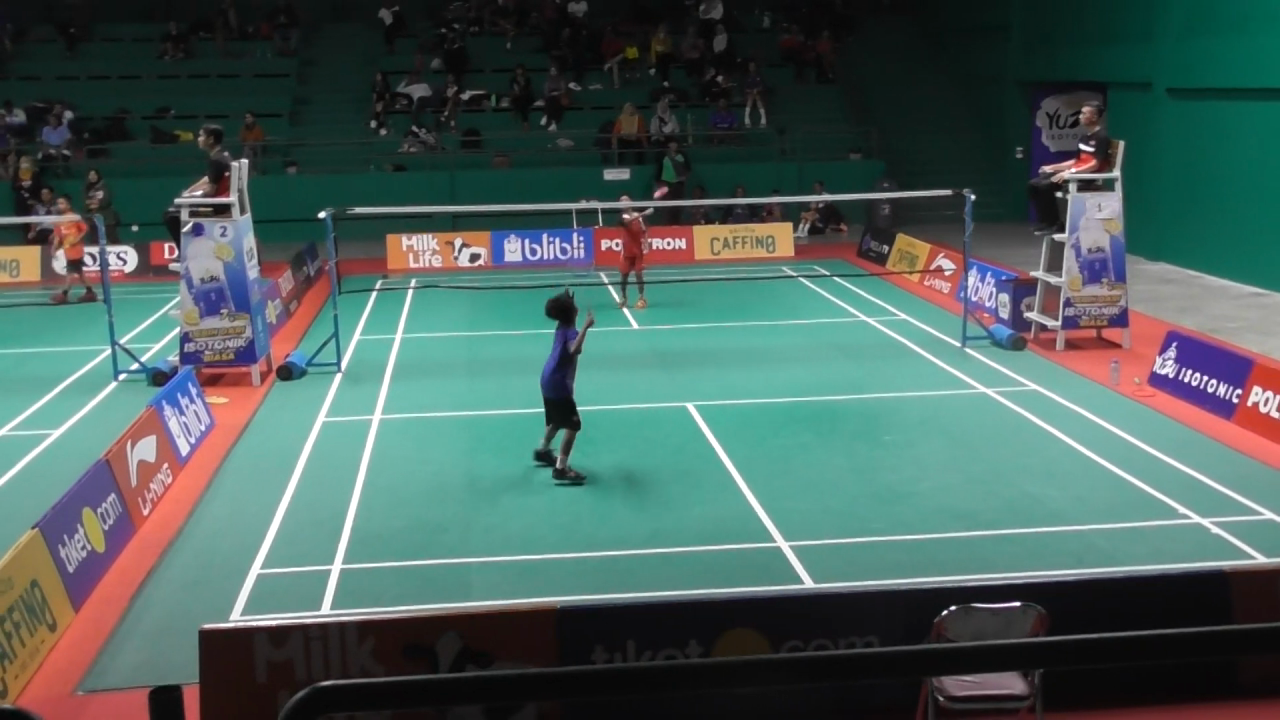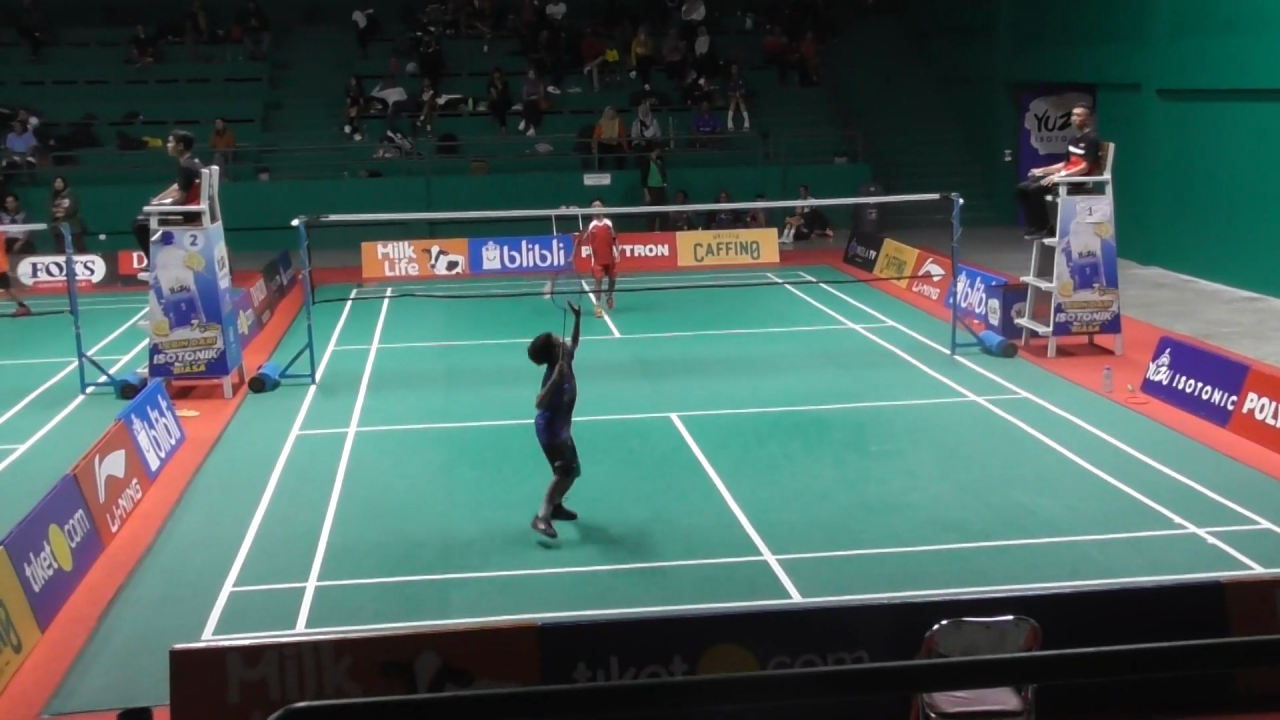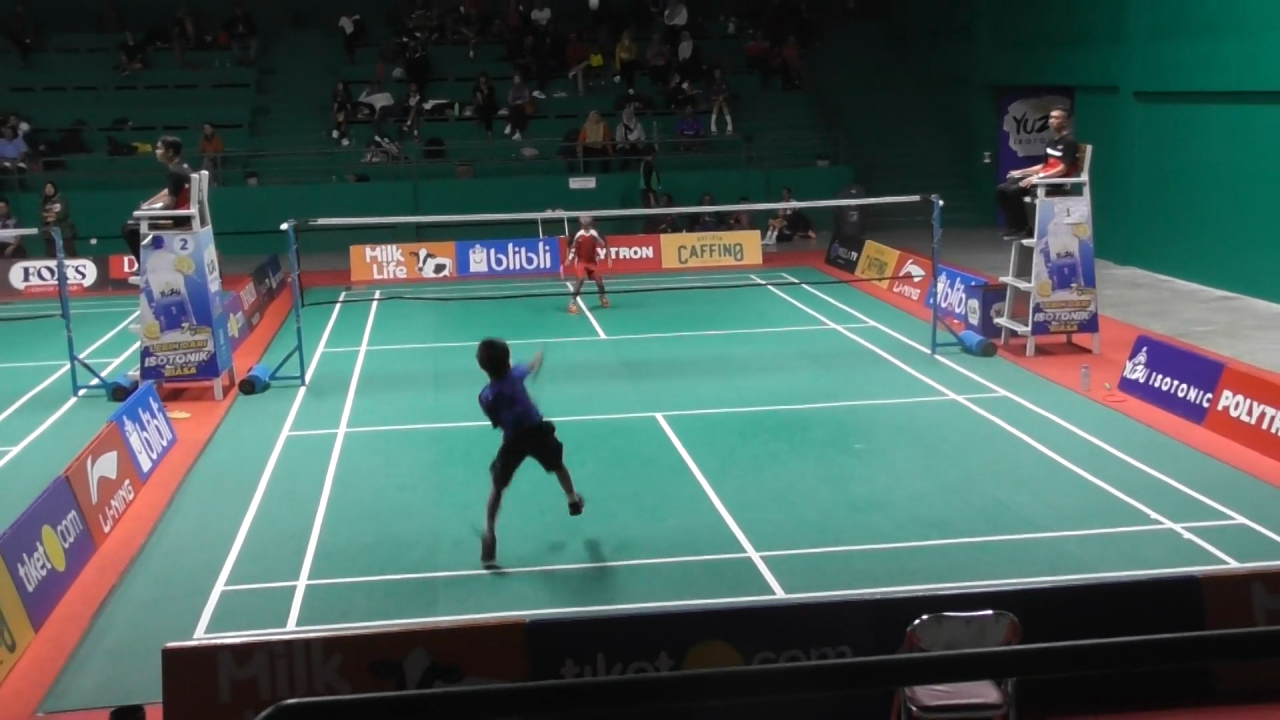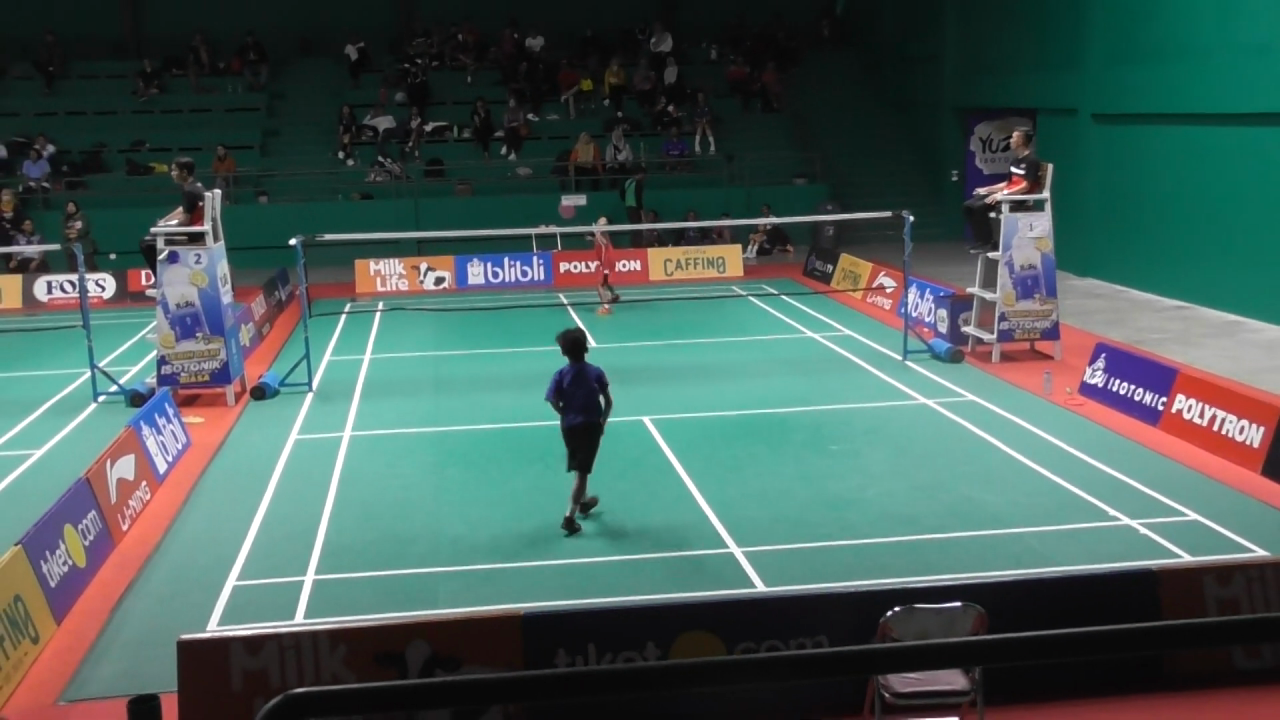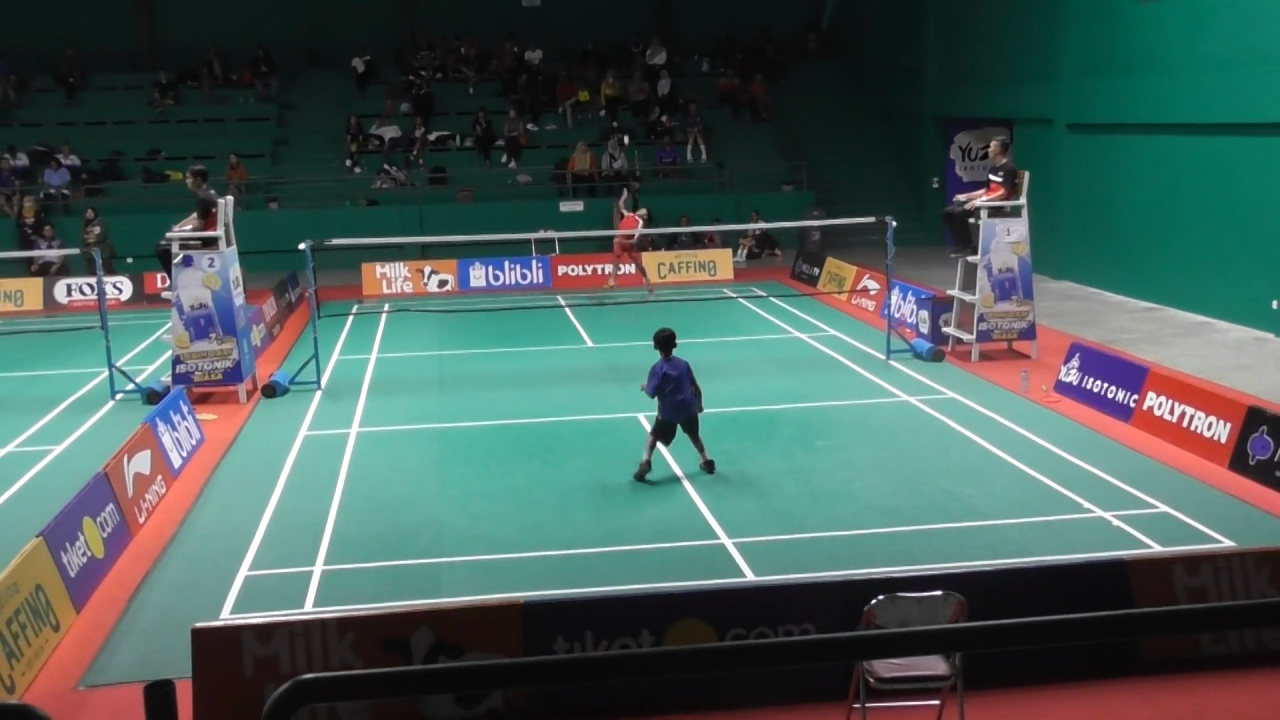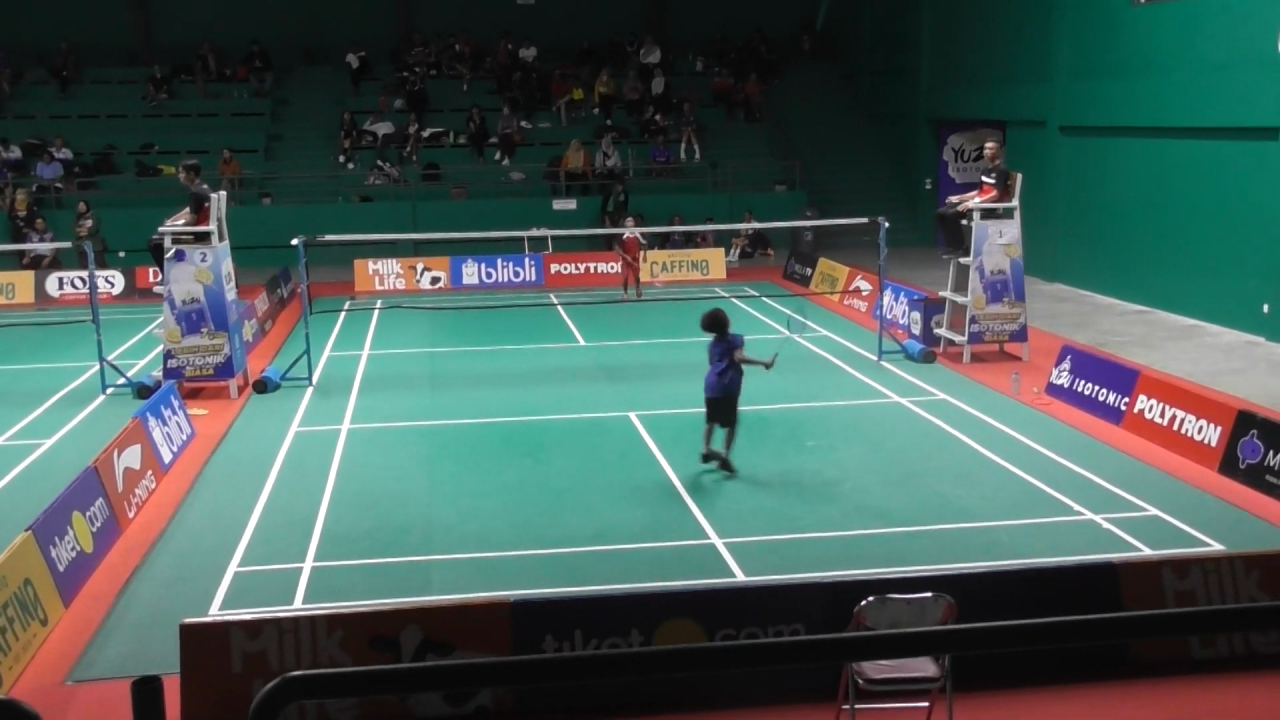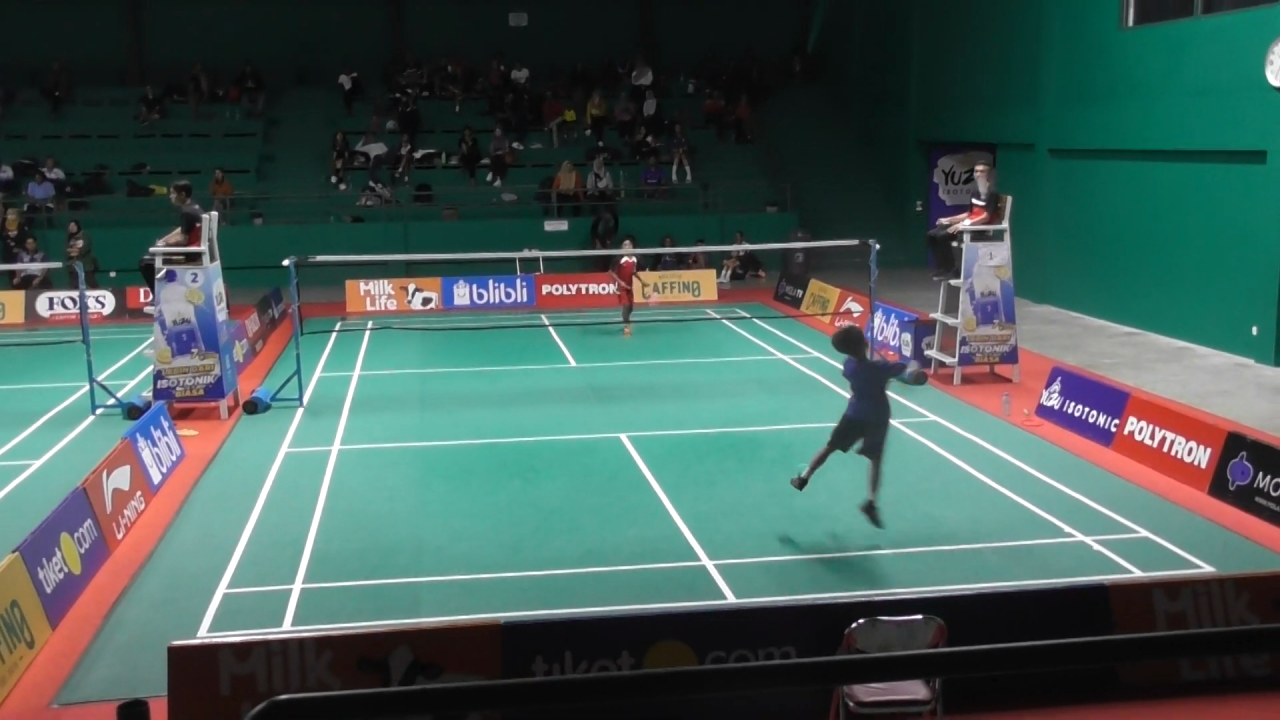
dt=0.7s
person 1, frame 1
left shoulder: (562, 328)
right shoulder: (570, 332)
right elbow: (574, 350)
left wrist: (554, 309)
right wrist: (585, 327)
left hip: (549, 382)
right hip: (559, 385)
left knee: (557, 420)
right knee: (572, 425)
left ankle: (543, 451)
right ankle: (561, 468)
person 1, frame 2
left shoulder: (566, 358)
right shoulder: (552, 375)
left elbow: (573, 342)
right elbow: (539, 404)
left wrist: (577, 319)
right wrist: (555, 380)
left hip: (562, 430)
right hip: (551, 431)
left knee: (571, 472)
right knee: (563, 473)
left ankle: (554, 504)
right ankle: (542, 518)
person 1, frame 3
left shoulder: (485, 396)
right shoulder: (514, 376)
left elbow: (497, 422)
right elbow: (533, 367)
right wrist: (536, 361)
left hip: (513, 440)
right hip: (537, 431)
left knee: (497, 488)
right knee: (557, 466)
left ankle: (489, 535)
right ankle: (574, 501)
person 1, frame 4
left shoulder: (560, 375)
right shoulder: (596, 372)
left elbow: (553, 401)
right elbow: (608, 401)
left wrist: (565, 412)
right wrist: (603, 421)
left hip: (569, 427)
right hip: (590, 425)
left knee: (581, 467)
right knee: (582, 471)
left ankle: (584, 502)
right ankle: (569, 517)
person 1, frame 5
left shoulder: (657, 369)
right shoulder: (684, 364)
left elbow: (652, 394)
right elbow: (695, 387)
left wrist: (645, 388)
right wrist: (699, 403)
left hip: (667, 411)
right hip: (689, 409)
left knee: (653, 436)
right knee: (694, 435)
left ankle: (646, 462)
right ankle: (707, 462)
person 1, frame 6
left shoulder: (713, 344)
right shoulder: (735, 339)
right elbow: (738, 357)
right wrist: (763, 363)
left hip: (711, 387)
right hip: (727, 388)
left knee: (711, 421)
right knee: (730, 424)
left ankle: (706, 452)
right ankle: (724, 458)
person 1, frame 7
left shoulder: (850, 366)
right shoulder: (878, 367)
right elbow: (906, 370)
right wrist: (914, 368)
left hip: (855, 414)
right hip: (876, 417)
left knee: (830, 447)
right knee: (875, 460)
left ankle: (803, 478)
right ankle: (871, 503)
